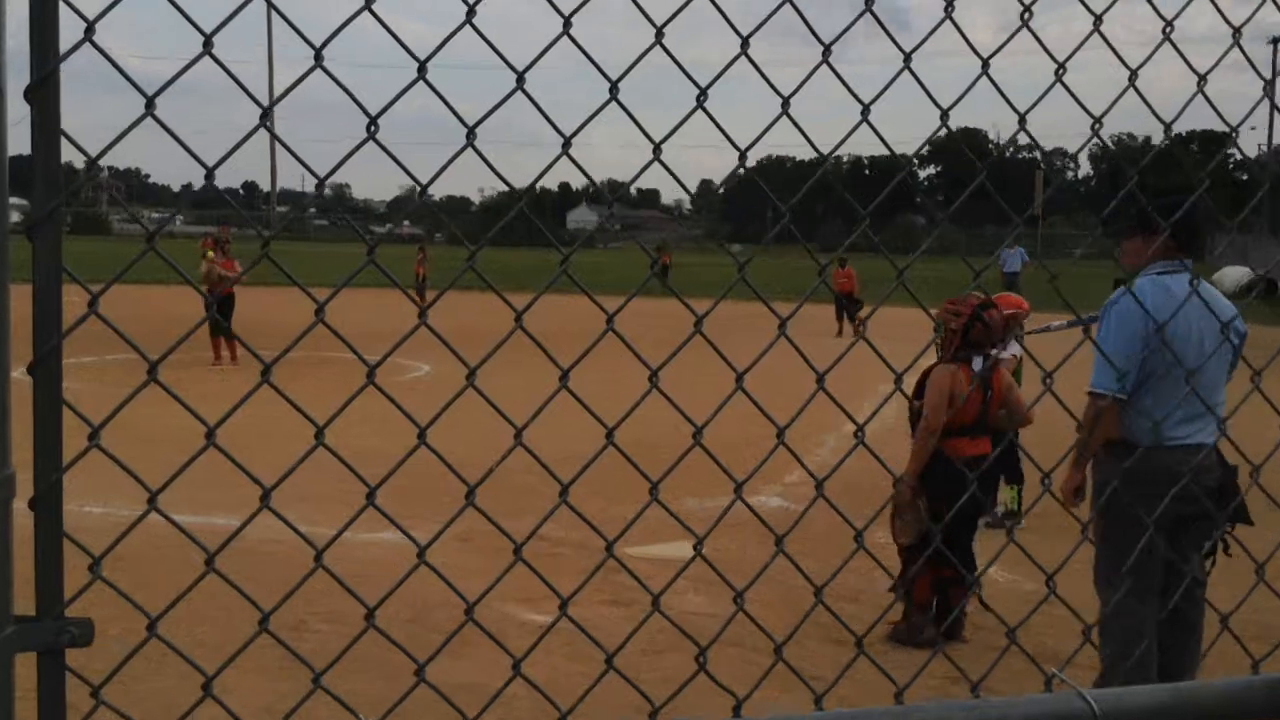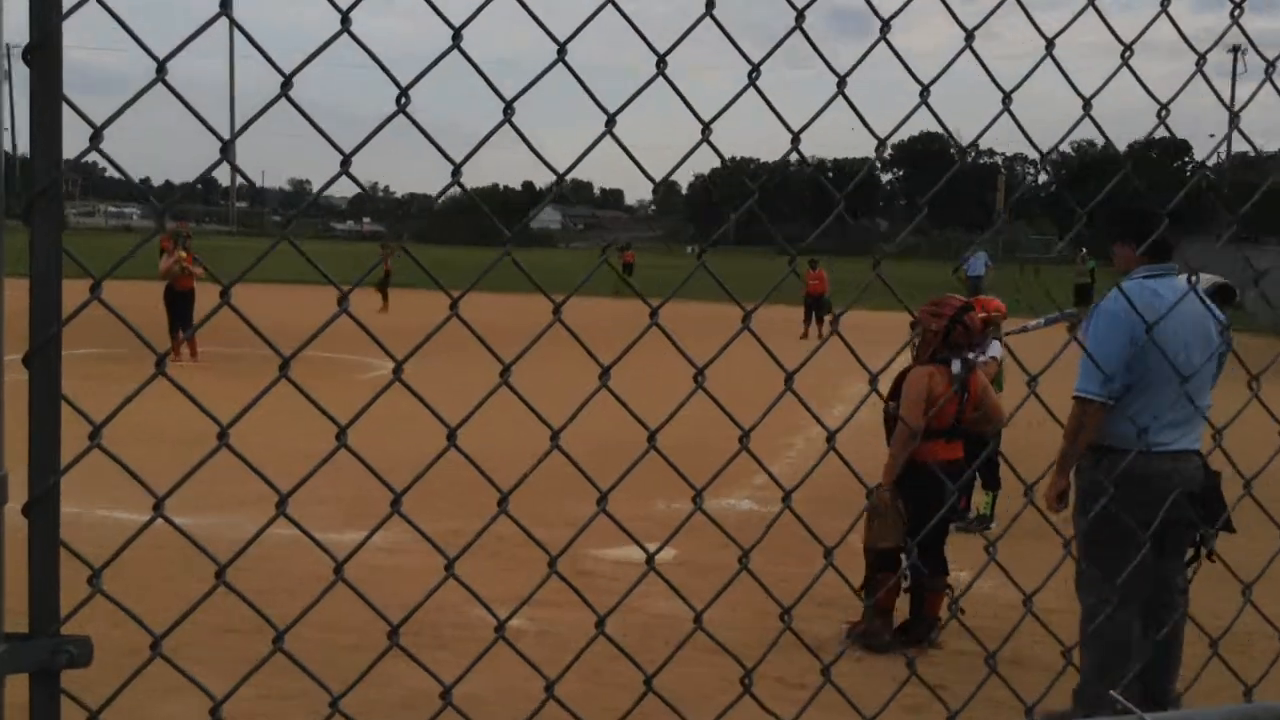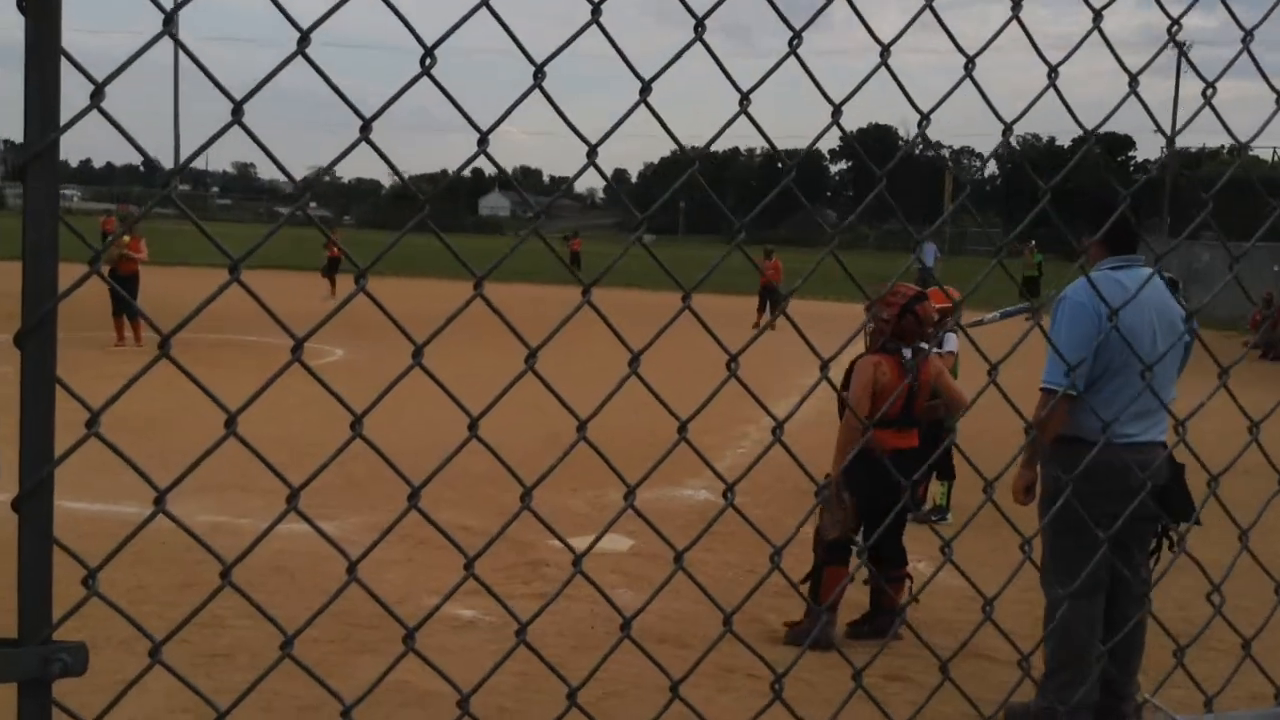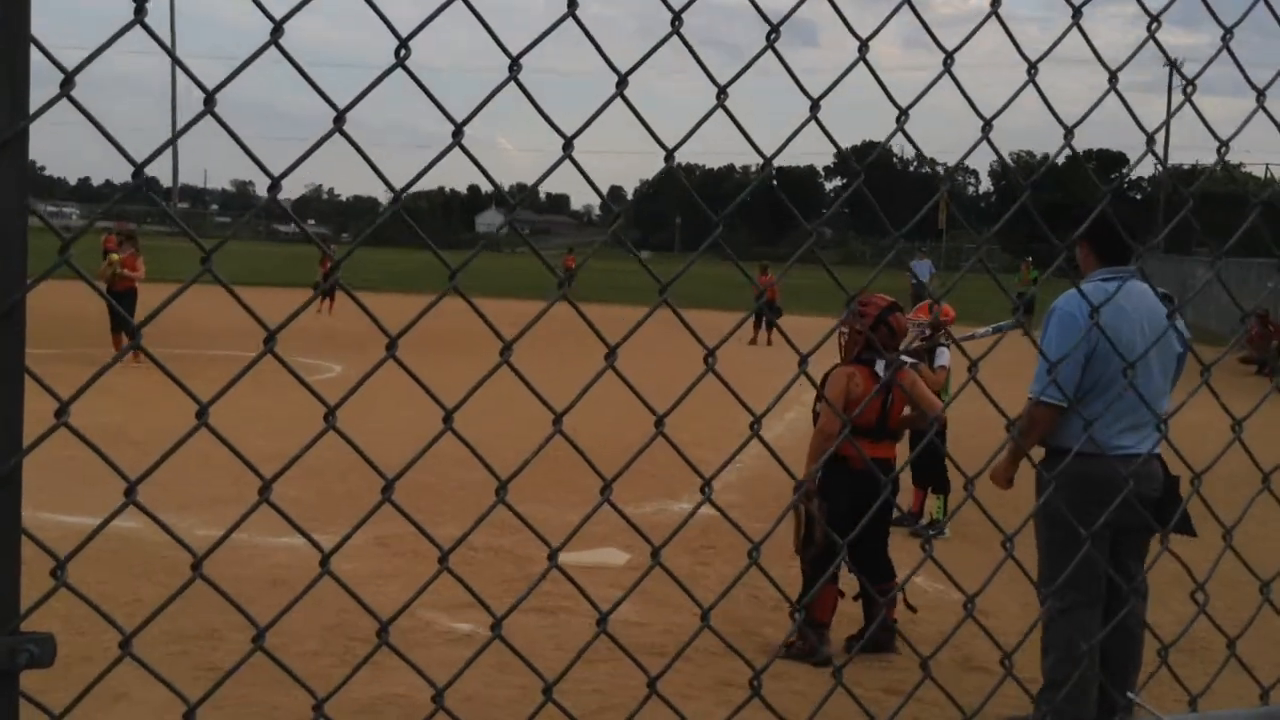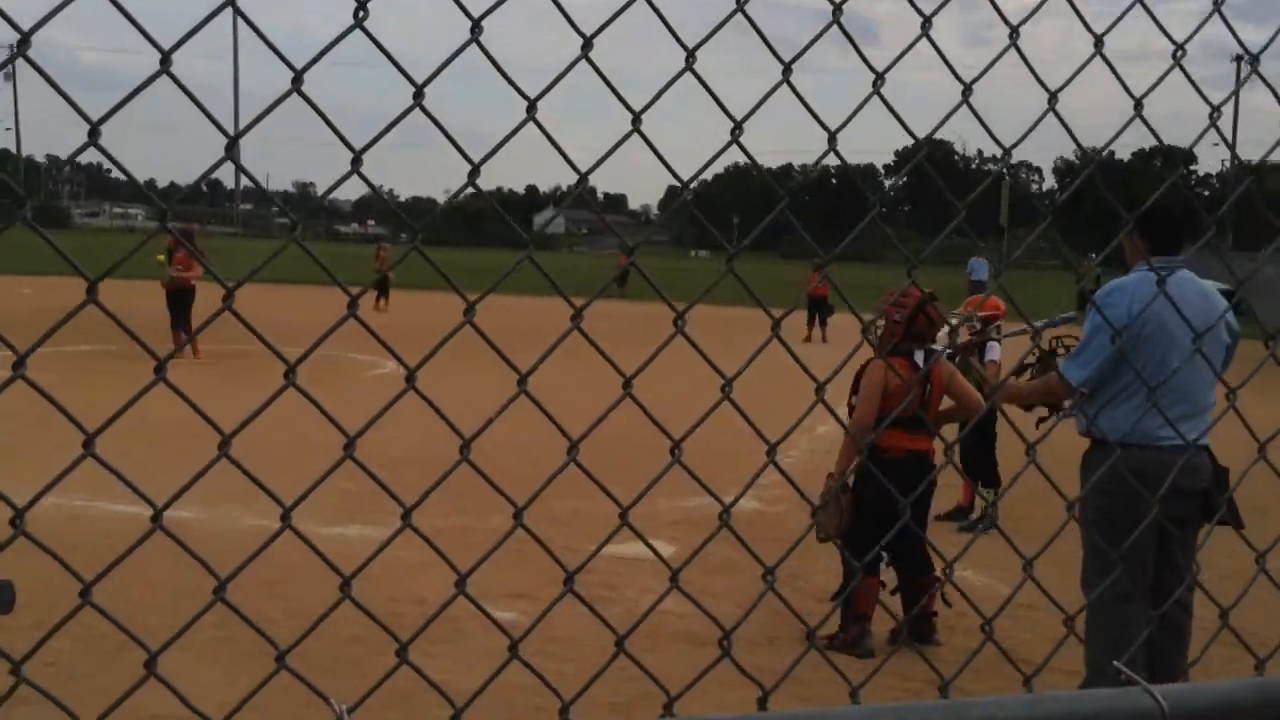
dt=0.3s
person 1, frame 1
left shoulder: (1130, 301)
right shoulder: (1222, 305)
left elbow: (1108, 399)
right elbow: (1216, 385)
left wrist: (1078, 465)
left hip: (1136, 463)
right hip: (1202, 463)
left knee: (1127, 590)
right knee: (1186, 586)
person 1, frame 2
left shoulder: (1118, 305)
right shoulder: (1208, 309)
left elbow: (1093, 402)
right elbow: (1203, 393)
left wrist: (1061, 471)
left hip: (1120, 470)
right hip: (1186, 468)
left knee: (1110, 597)
right knee: (1166, 594)
person 1, frame 3
left shoulder: (1085, 295)
right shoulder: (1173, 302)
left elbow: (1060, 394)
right elbow: (1163, 383)
left wrist: (1029, 464)
left hip: (1087, 461)
right hip: (1150, 462)
left knee: (1075, 589)
right knee: (1129, 585)
person 1, frame 4
left shoulder: (1077, 305)
right shoulder: (1165, 312)
left elbow: (1048, 403)
right elbow: (1160, 393)
left wrist: (1011, 459)
left hip: (1081, 472)
right hip: (1143, 472)
left knee: (1071, 600)
right knee: (1127, 595)
person 1, frame 5
left shoulder: (1121, 295)
right shoulder: (1216, 302)
left elbow: (1073, 382)
right elbow: (1208, 378)
left wrist: (1017, 394)
left hip: (1126, 463)
right hip: (1192, 464)
left knee: (1117, 592)
right knee: (1173, 589)
person 2, frame 1
left shoulder: (946, 373)
right shoulder: (996, 373)
left elbow: (930, 429)
right elbow: (1023, 416)
left wrist: (910, 478)
left hip: (944, 470)
right hip: (979, 470)
left knee: (918, 542)
right knee: (958, 544)
left ankle: (917, 623)
right ankle: (950, 621)
person 2, frame 2
left shoulder: (923, 375)
right shoulder: (972, 375)
left elbow: (907, 432)
right elbow: (997, 418)
left wrist: (886, 481)
left hip: (918, 473)
right hip: (951, 472)
left knee: (885, 546)
right knee: (930, 549)
left ankle: (877, 625)
right ankle: (923, 625)
person 2, frame 3
left shoulder: (871, 363)
right shoulder: (928, 364)
left elbow: (854, 422)
right elbow: (959, 404)
left wrist: (836, 472)
left hip: (870, 463)
right hip: (907, 463)
left knee: (835, 538)
right knee: (888, 540)
left ankle: (819, 623)
right ankle: (884, 617)
person 2, frame 4
left shoulder: (845, 374)
right shoulder: (903, 375)
left elbow: (827, 431)
right elbow: (937, 414)
left wrist: (807, 480)
left hip: (844, 474)
right hip: (883, 474)
left knee: (820, 554)
right knee: (873, 553)
left ankle: (814, 639)
right ankle: (882, 631)
person 2, frame 5
left shoulder: (881, 367)
right shoulder: (939, 366)
left elbow: (862, 424)
right elbow: (974, 404)
left wrist: (840, 469)
left hip: (883, 465)
right hip: (922, 466)
left knee: (862, 545)
right knee: (911, 545)
left ankle: (856, 631)
right ankle: (922, 623)
person 3, frame 1
left shoulder: (1013, 341)
right shoulder: (995, 341)
left elbow: (1006, 370)
right elbow: (981, 366)
left wrist: (989, 352)
left knee: (1007, 457)
right knee: (990, 455)
left ankle: (1014, 512)
right ankle: (991, 504)
person 3, frame 2
left shoulder: (993, 344)
left elbow: (988, 373)
left wrist: (969, 356)
left knee: (987, 463)
right knee: (965, 460)
left ankle: (986, 516)
right ankle: (962, 509)
person 3, frame 3
left shoulder: (949, 337)
left elbow: (945, 368)
left wrist: (927, 349)
left knee: (941, 453)
right knee: (924, 451)
left ankle: (942, 508)
right ankle: (918, 498)
person 3, frame 4
left shoulder: (940, 351)
right shoulder: (921, 349)
left elbow: (936, 383)
left wrist: (918, 362)
left knee: (935, 467)
right knee: (918, 465)
left ankle: (939, 522)
right ankle: (915, 512)
person 3, frame 5
left shoulder: (991, 345)
right shoulder: (972, 344)
left elbow: (988, 379)
left wrist: (969, 356)
right wrist: (954, 356)
left hip: (983, 411)
left knee: (985, 460)
right knee: (968, 459)
left ankle: (989, 516)
right ankle: (965, 506)
